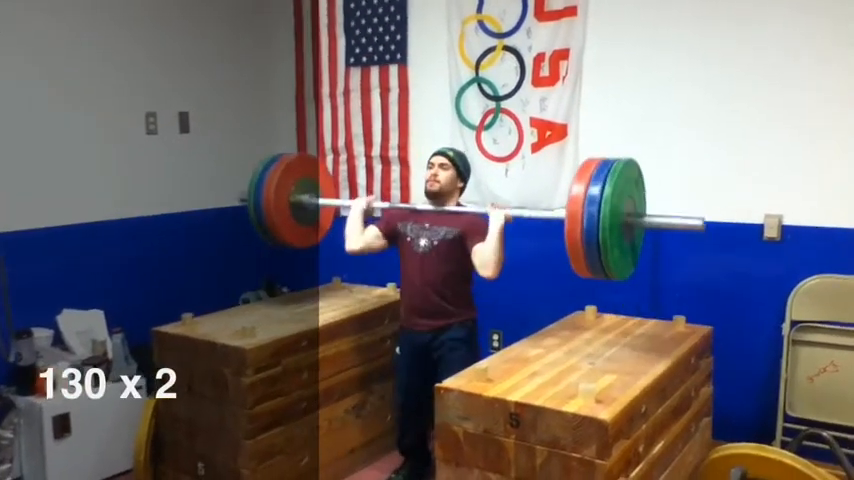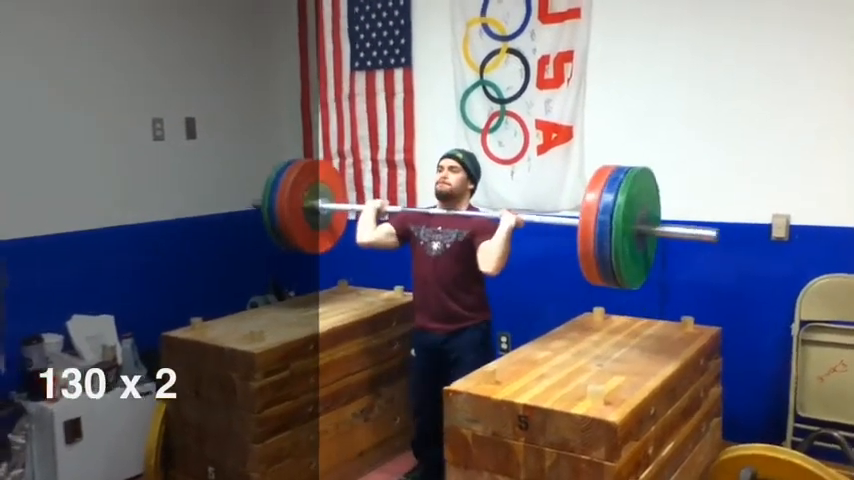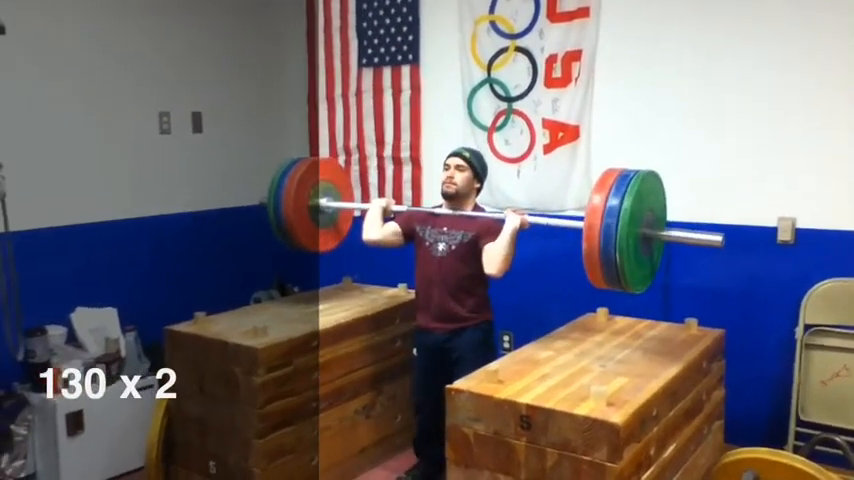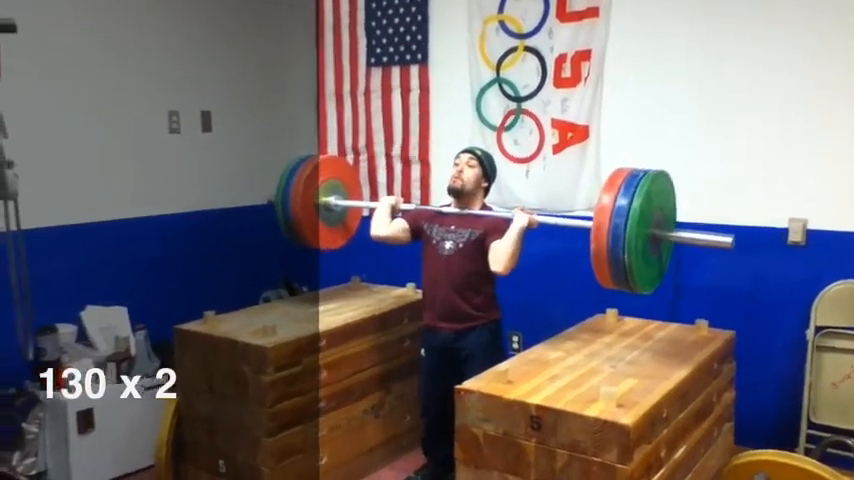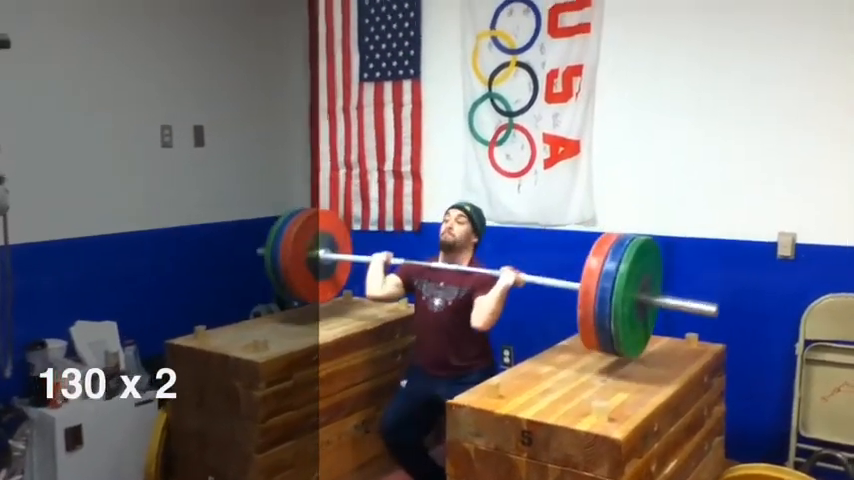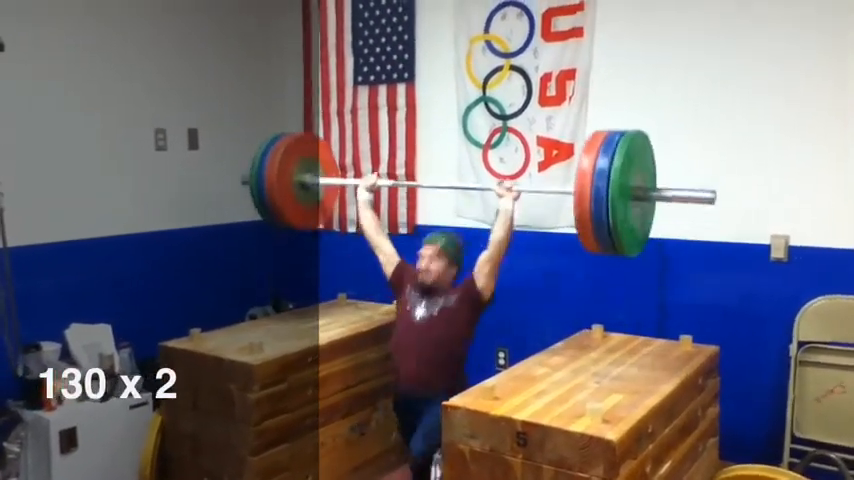
dt=0.5s
person 1, frame 1
left shoulder: (470, 222)
right shoulder: (401, 217)
left elbow: (488, 269)
right elbow: (354, 245)
left wrist: (496, 224)
right wrist: (359, 208)
left hip: (454, 332)
right hip: (412, 330)
right knee: (410, 404)
person 1, frame 2
left shoulder: (481, 224)
right shoulder: (414, 220)
left elbow: (490, 266)
right elbow: (366, 239)
left wrist: (506, 227)
right wrist: (371, 210)
left hip: (468, 334)
right hip: (426, 332)
right knee: (425, 406)
person 1, frame 3
left shoulder: (487, 225)
right shoulder: (420, 219)
left elbow: (494, 268)
right elbow: (373, 236)
left wrist: (512, 227)
right wrist: (378, 208)
left hip: (470, 333)
right hip: (427, 331)
right knee: (426, 405)
person 1, frame 4
left shoulder: (494, 223)
right shoulder: (427, 217)
left elbow: (501, 265)
right elbow: (380, 232)
left wrist: (519, 226)
right wrist: (386, 205)
left hip: (478, 333)
right hip: (435, 331)
right knee: (434, 405)
person 1, frame 5
left shoulder: (481, 279)
right shoulder: (417, 271)
left elbow: (481, 322)
right elbow: (375, 292)
left wrist: (503, 285)
right wrist: (378, 263)
left hip: (468, 377)
right hip: (424, 373)
right knee: (393, 429)
person 1, frame 6
left shoulder: (465, 299)
right shoulder: (407, 285)
left elbow: (494, 253)
right elbow: (375, 236)
left wrist: (506, 207)
right wrist: (364, 196)
left hip: (441, 402)
right hip: (407, 397)
left knee: (422, 453)
